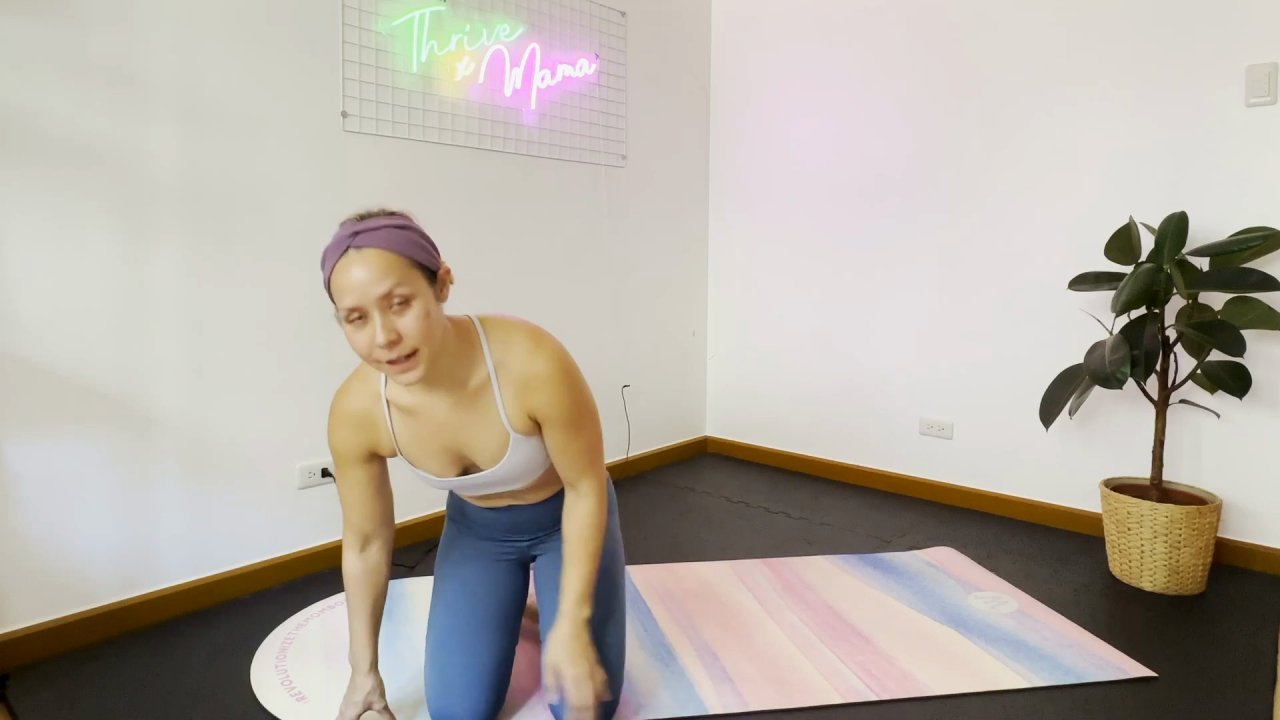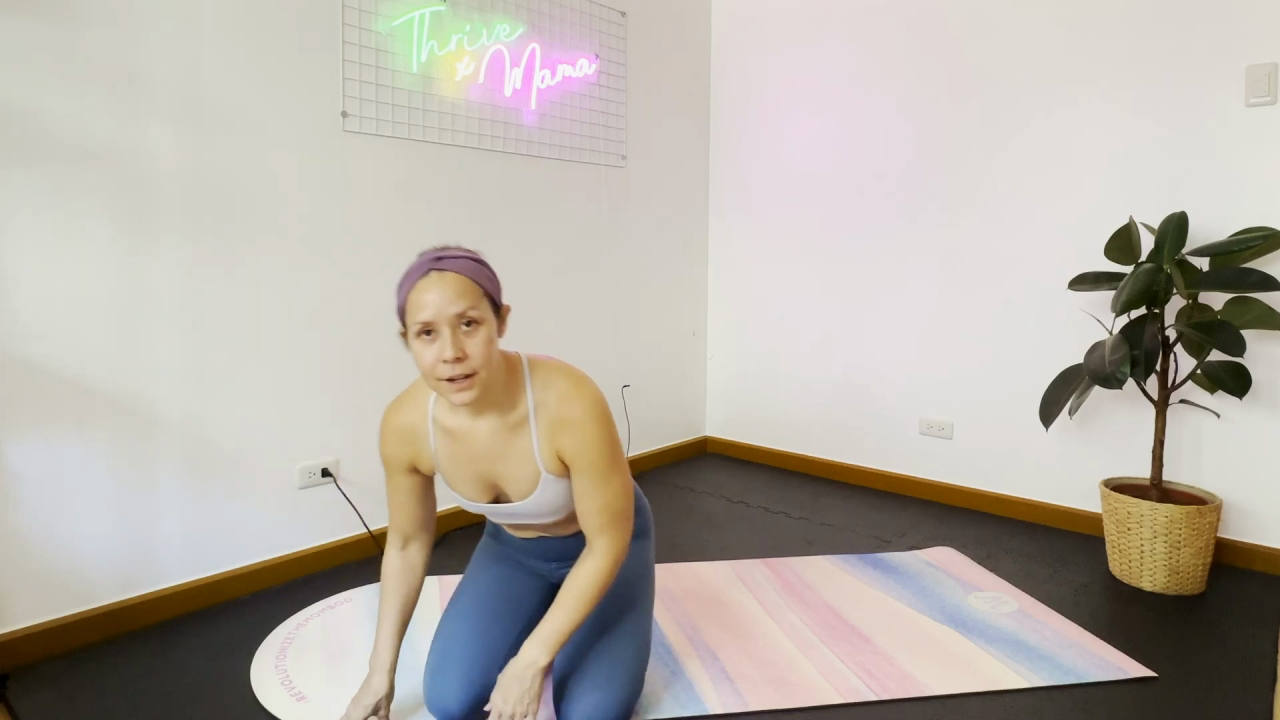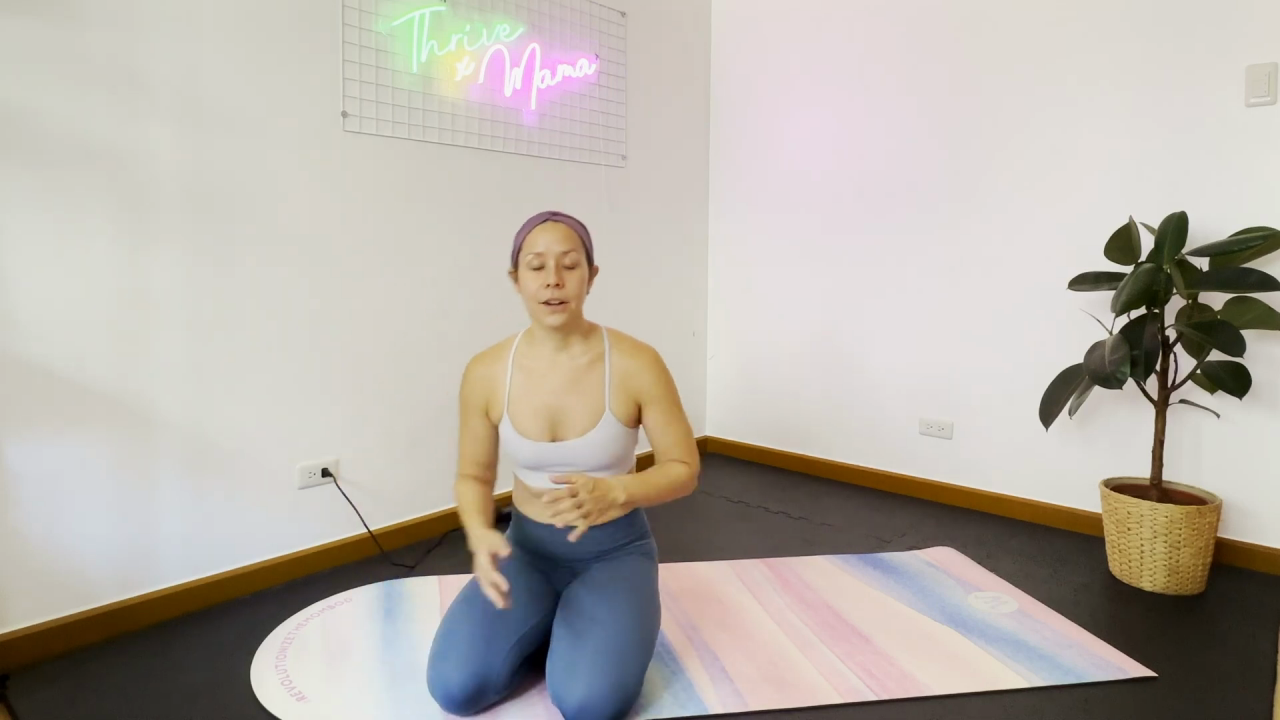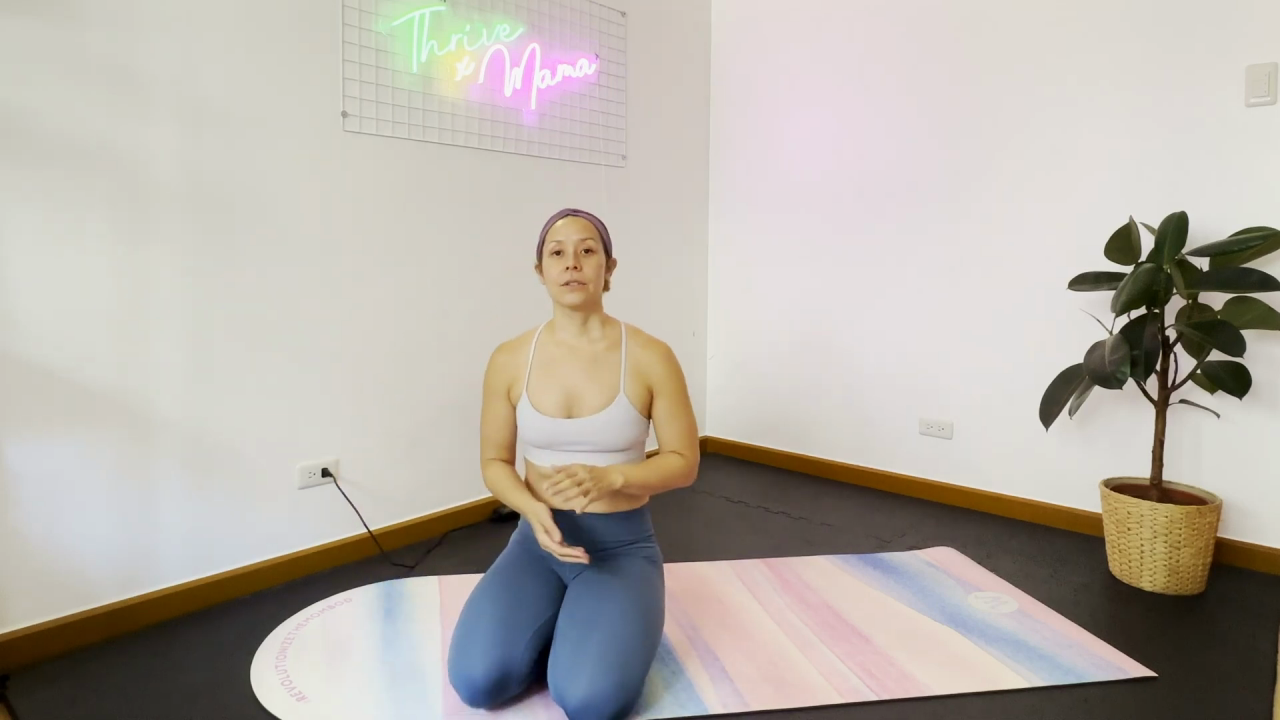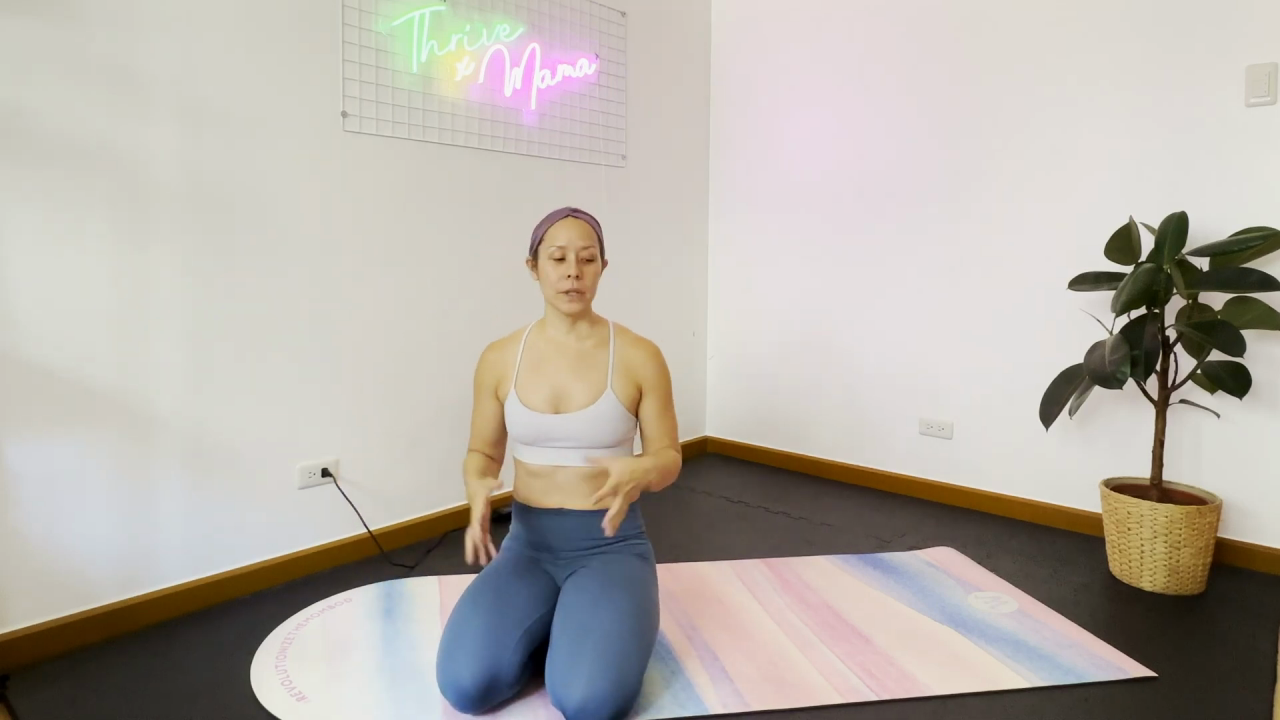
dt=0.4s
person 1, frame 1
left shoulder: (534, 361)
right shoulder: (353, 410)
left elbow: (586, 485)
right elbow: (366, 540)
left wrist: (571, 622)
right wrist: (364, 672)
left hip: (564, 514)
right hip: (474, 525)
left ankle: (548, 616)
right ankle: (507, 618)
person 1, frame 2
left shoulder: (571, 403)
right shoulder: (405, 424)
left elbow: (607, 542)
right elbow: (407, 544)
left wrist: (533, 659)
right wrist: (381, 672)
left hip: (601, 544)
right hip: (512, 548)
right ankle: (539, 622)
person 1, frame 3
left shoulder: (636, 363)
right shoulder: (486, 372)
left elbow: (684, 471)
right elbow: (474, 479)
left wrist: (612, 494)
right wrist: (480, 535)
left hip: (616, 551)
right hip: (530, 548)
left ankle: (593, 629)
right ankle: (549, 628)
person 1, frame 4
left shoulder: (651, 357)
right shoulder: (510, 359)
left elbow: (684, 464)
right elbow: (495, 462)
left wrist: (608, 477)
right wrist: (532, 509)
left hip: (623, 546)
right hip: (538, 543)
left ankle: (603, 630)
right ankle: (559, 628)
person 1, frame 5
left shoulder: (639, 355)
right shoulder: (499, 358)
left elbow: (668, 458)
right elbow: (482, 453)
left wrist: (640, 472)
right wrist: (479, 489)
left hip: (612, 546)
right hip: (528, 543)
left ankle: (596, 631)
right ankle: (553, 630)
